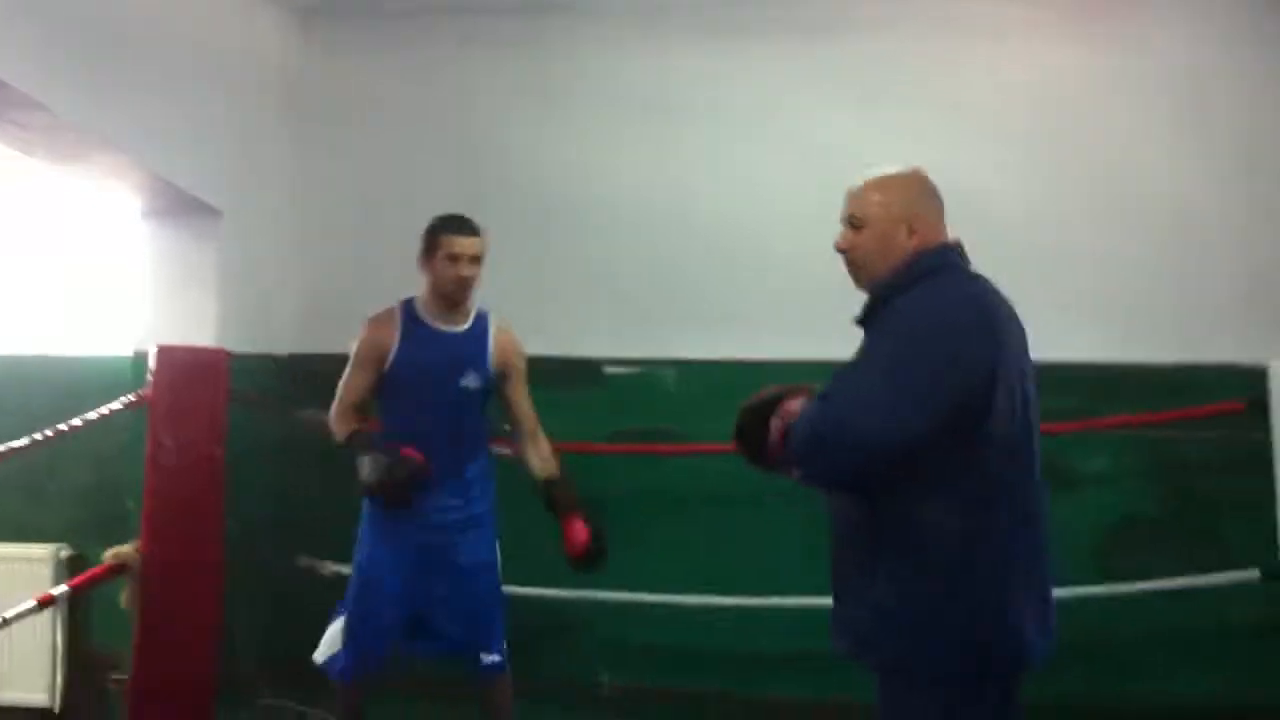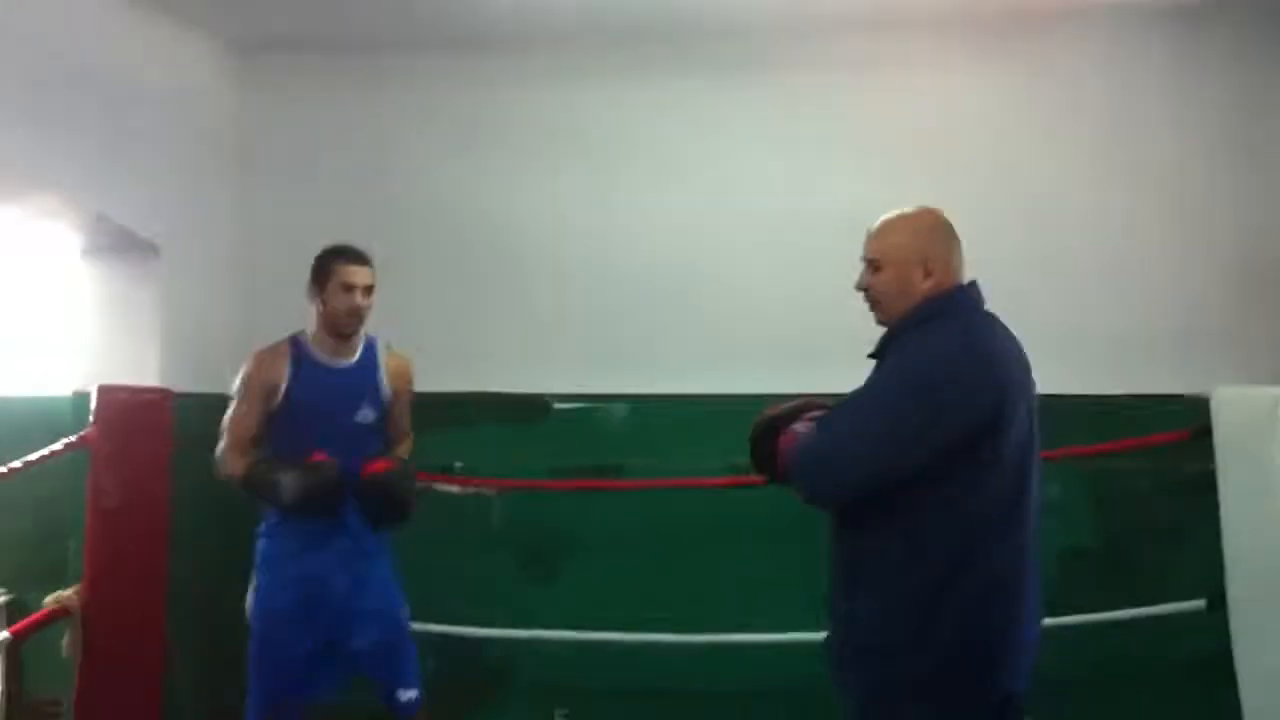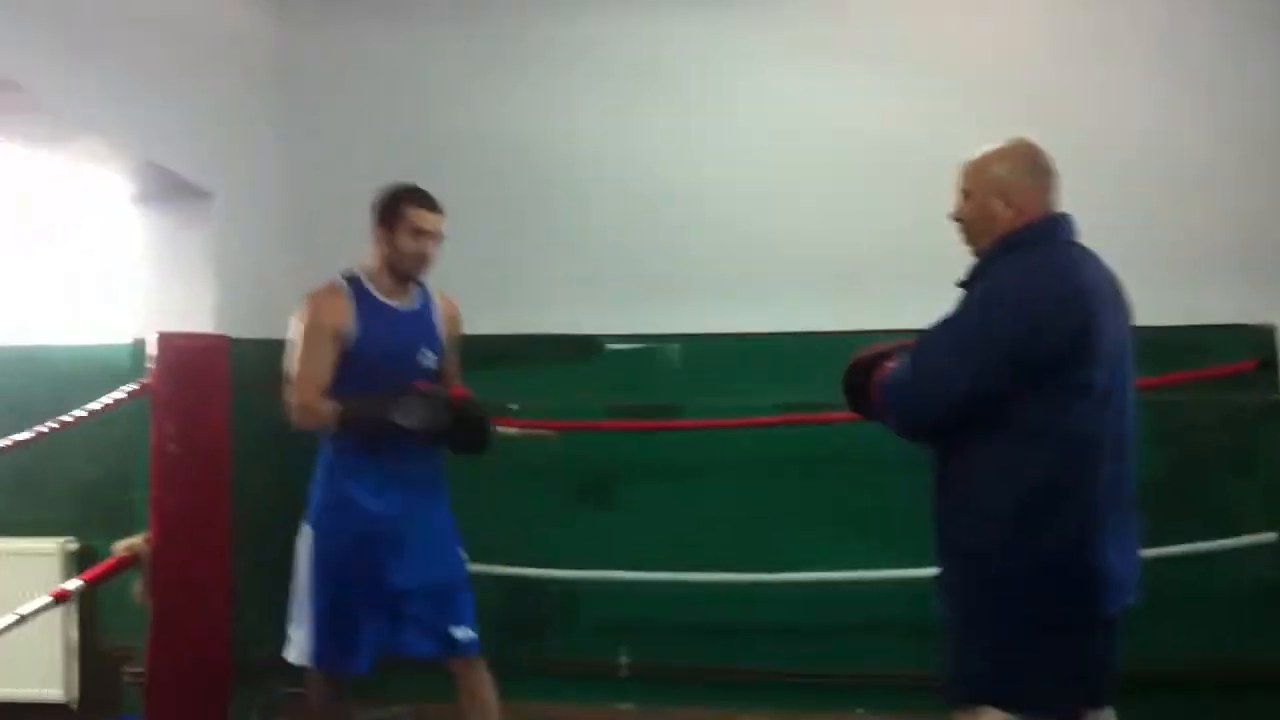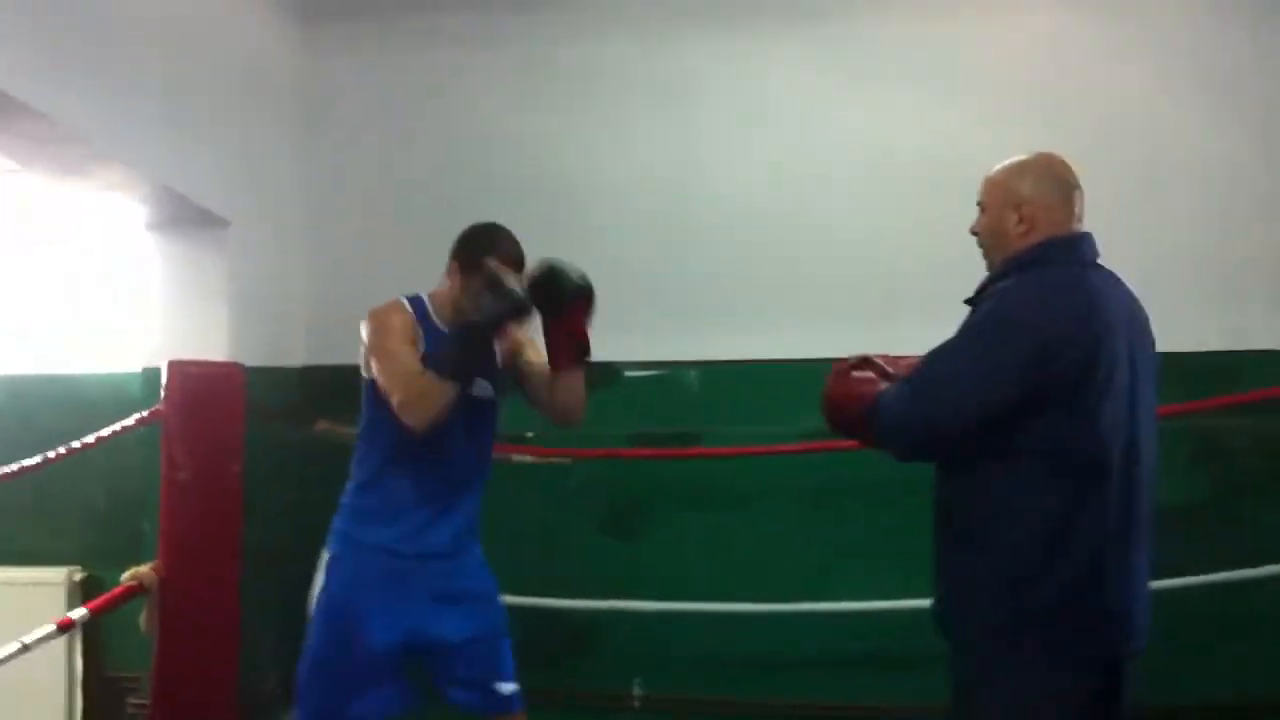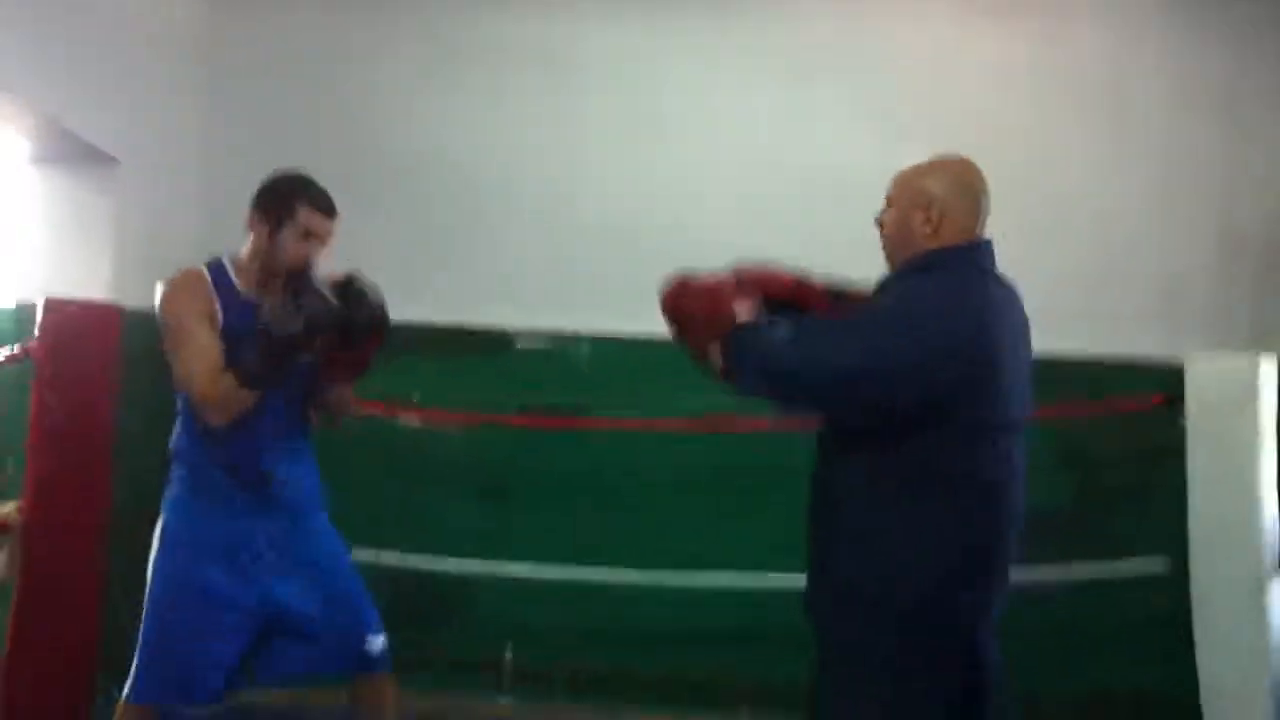
dt=0.4s
person 1, frame 1
left shoulder: (934, 316)
right shoulder: (949, 306)
left elbow: (847, 440)
left wrist: (790, 429)
right wrist: (815, 415)
left hip: (946, 605)
right hip: (964, 596)
person 1, frame 2
left shoulder: (939, 356)
right shoulder: (976, 344)
left elbow: (837, 470)
left wrist: (797, 445)
right wrist: (827, 431)
left hip: (926, 632)
right hip: (965, 623)
person 1, frame 3
left shoulder: (1020, 284)
right shoulder: (1084, 275)
left elbow: (922, 397)
left wrist: (886, 382)
right wrist: (915, 369)
left hip: (1017, 550)
right hip: (1079, 544)
person 1, frame 4
left shoulder: (1029, 304)
right shoulder: (1113, 298)
left elbow: (925, 419)
left wrist: (869, 400)
right wrist: (917, 380)
left hip: (1026, 592)
right hip: (1095, 577)
person 1, frame 5
left shoulder: (929, 307)
right shoulder: (985, 300)
left elbow: (812, 368)
right elbow: (860, 353)
left wrist: (741, 327)
left hip: (902, 576)
right hip: (954, 566)
person 2, frame 1
left shoulder: (500, 341)
right shoulder: (385, 331)
left elbow: (529, 431)
right elbow: (343, 413)
left wrist: (566, 506)
right wrist: (369, 454)
left hip: (466, 516)
right hip: (396, 510)
left knee: (490, 658)
right knee: (355, 656)
person 2, frame 2
left shoulder: (392, 369)
right shoulder: (271, 367)
right elbow: (230, 455)
left wrist: (396, 475)
right wrist: (277, 482)
left hip: (362, 550)
right hip: (288, 552)
person 2, frame 3
left shoulder: (442, 313)
right shoulder: (331, 307)
right elbow: (303, 407)
left wrist: (460, 418)
right wrist: (383, 415)
left hip: (421, 500)
right hip: (345, 506)
left knee: (464, 651)
right knee: (328, 655)
person 2, frame 4
left shoulder: (507, 336)
right shoulder: (393, 322)
left elbow: (567, 413)
right elbow: (416, 411)
left wrist: (568, 331)
right wrist: (471, 337)
left hip: (453, 551)
right hip: (372, 544)
person 2, frame 5
left shoulder: (314, 304)
right shoulder: (190, 292)
left elbow: (331, 405)
right elbow: (214, 406)
left wrist: (351, 348)
right wrist: (277, 344)
left hip: (294, 515)
right hip: (206, 519)
left knee: (369, 659)
